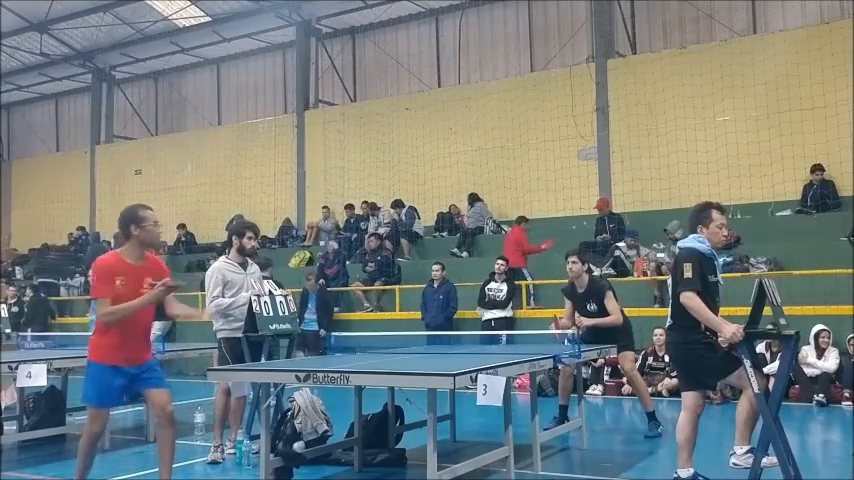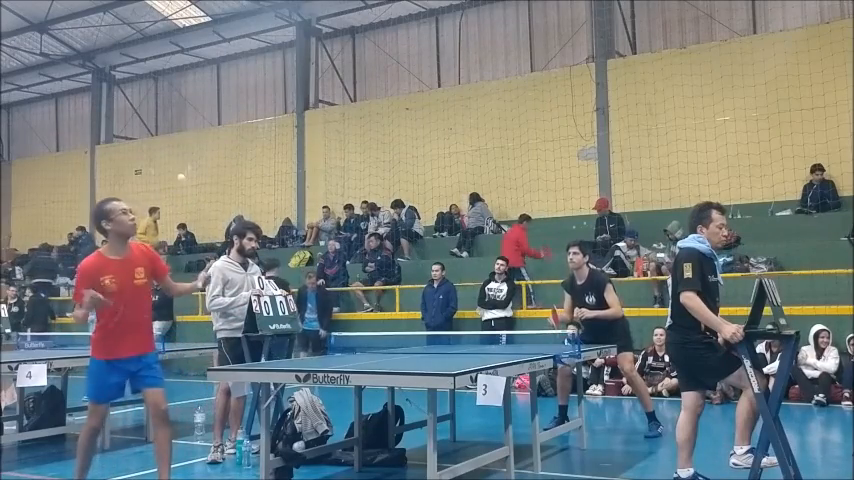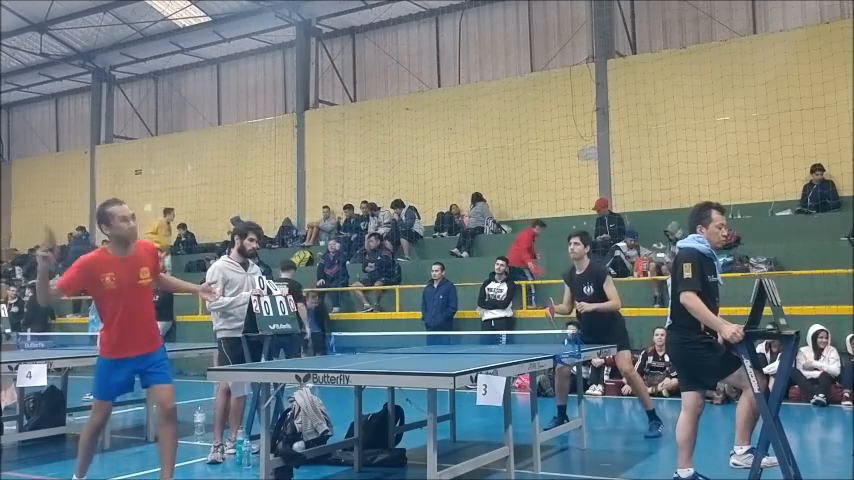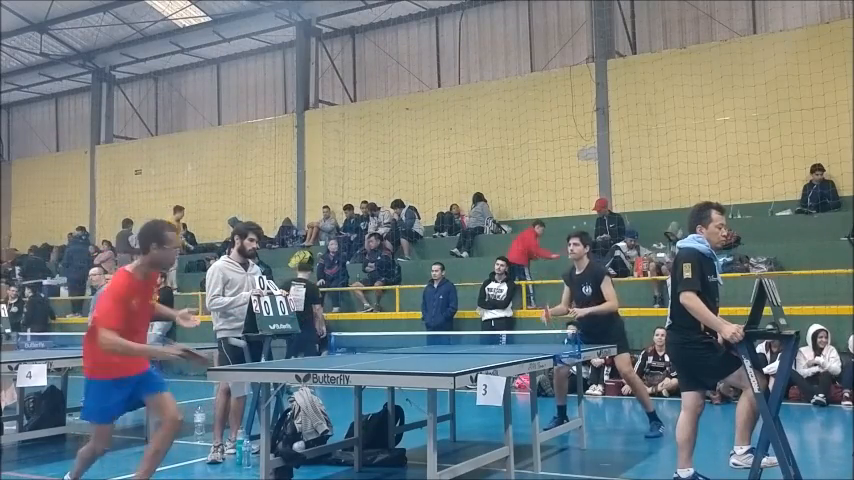
dt=0.3s
person 1, frame 1
left shoulder: (706, 258)
right shoulder: (690, 255)
right elbow: (687, 298)
left wrist: (728, 327)
right wrist: (723, 328)
left hip: (691, 342)
right hip: (691, 342)
left knee: (692, 405)
right knee: (755, 381)
right ankle: (741, 451)
person 1, frame 2
left shoulder: (706, 258)
right shoulder: (690, 255)
right elbow: (687, 298)
left wrist: (727, 327)
right wrist: (722, 328)
left hip: (691, 342)
right hip: (691, 342)
left knee: (692, 405)
right knee: (755, 382)
right ankle: (741, 451)
person 1, frame 3
left shoulder: (706, 258)
right shoulder: (690, 255)
right elbow: (687, 298)
left wrist: (727, 327)
right wrist: (723, 328)
left hip: (690, 342)
right hip: (691, 342)
left knee: (692, 405)
right knee: (755, 382)
right ankle: (741, 451)
person 1, frame 4
left shoulder: (706, 258)
right shoulder: (689, 255)
right elbow: (687, 298)
left wrist: (728, 327)
right wrist: (722, 328)
left hip: (691, 342)
right hip: (691, 342)
left knee: (692, 405)
right knee: (755, 382)
right ankle: (741, 451)
person 2, frame 1
left shoulder: (155, 265)
right shoulder: (104, 265)
left elbow: (171, 307)
right elbow: (105, 316)
left wrist: (200, 314)
right wrist: (149, 297)
left hip: (143, 358)
right hip: (105, 361)
left knee: (166, 413)
right knee: (96, 427)
person 2, frame 2
left shoulder: (145, 254)
right shoulder: (89, 267)
left elbow: (172, 289)
right elbow: (78, 317)
left wrist: (197, 284)
right wrist: (86, 309)
left hip: (144, 352)
right hip: (107, 356)
left knee: (161, 411)
right knee: (95, 422)
person 2, frame 3
left shoulder: (149, 252)
right shoulder: (91, 264)
right elbow: (45, 299)
left wrist: (193, 288)
right wrist: (43, 269)
left hip: (152, 350)
right hip: (114, 354)
left knee: (167, 409)
right knee: (98, 418)
person 2, frame 4
left shoulder: (151, 273)
right shoulder: (122, 285)
right elbow: (106, 341)
left wrist: (173, 314)
right wrist: (157, 351)
left hip: (138, 367)
right hip: (105, 372)
left knee: (173, 420)
right knee: (101, 443)
person 3, frame 1
left shoulder: (254, 268)
right shoulder: (218, 269)
right elbow: (212, 305)
right wrist: (244, 298)
right hip: (230, 335)
left knee: (240, 388)
right knee: (226, 387)
left ankle: (233, 439)
right ankle: (218, 442)
person 3, frame 2
left shoulder: (255, 269)
right shoulder: (219, 268)
right elbow: (212, 303)
right wrist: (245, 297)
right hip: (230, 334)
left knee: (240, 387)
right knee: (226, 387)
left ankle: (233, 438)
right ankle: (218, 442)
person 3, frame 3
left shoulder: (255, 269)
right shoulder: (219, 268)
right elbow: (212, 302)
right wrist: (244, 297)
right hip: (230, 335)
left knee: (240, 387)
right knee: (226, 387)
left ankle: (233, 439)
right ankle: (218, 442)
person 3, frame 4
left shoulder: (255, 269)
right shoulder: (219, 268)
right elbow: (212, 303)
right wrist: (244, 297)
right hip: (230, 335)
left knee: (241, 387)
right knee: (226, 387)
left ankle: (233, 439)
right ankle: (218, 442)
person 4, frame 1
left shoulder: (601, 286)
right shoulder: (569, 290)
left elbow: (618, 318)
right elbow: (569, 320)
left wrist: (591, 321)
right wrist: (559, 324)
left hip: (617, 332)
right hip: (592, 334)
left knee: (628, 369)
right knee: (566, 367)
left ankle: (653, 420)
right ankle: (562, 416)
person 4, frame 2
left shoulder: (600, 279)
right shoulder: (568, 284)
left elbow: (617, 311)
right elbow: (568, 315)
left wrist: (592, 313)
right wrist: (558, 318)
left hip: (615, 331)
right hip: (590, 333)
left knee: (628, 370)
right knee: (564, 368)
left ankle: (653, 420)
right ankle: (562, 416)
person 4, frame 3
left shoulder: (600, 271)
right shoulder: (569, 276)
left elbow: (616, 303)
right elbow: (567, 307)
left wrist: (591, 306)
right wrist: (554, 309)
left hip: (612, 330)
right hip: (587, 332)
left knee: (627, 370)
right knee: (561, 369)
left ankle: (654, 419)
right ankle: (561, 416)
person 4, frame 4
left shoulder: (598, 271)
right shoulder: (569, 276)
left elbow: (613, 305)
right elbow: (565, 307)
left wrist: (586, 310)
right wrist: (550, 311)
left hip: (610, 331)
right hip: (585, 333)
left knee: (626, 372)
right knee: (560, 370)
left ankle: (654, 420)
right ankle: (561, 416)
